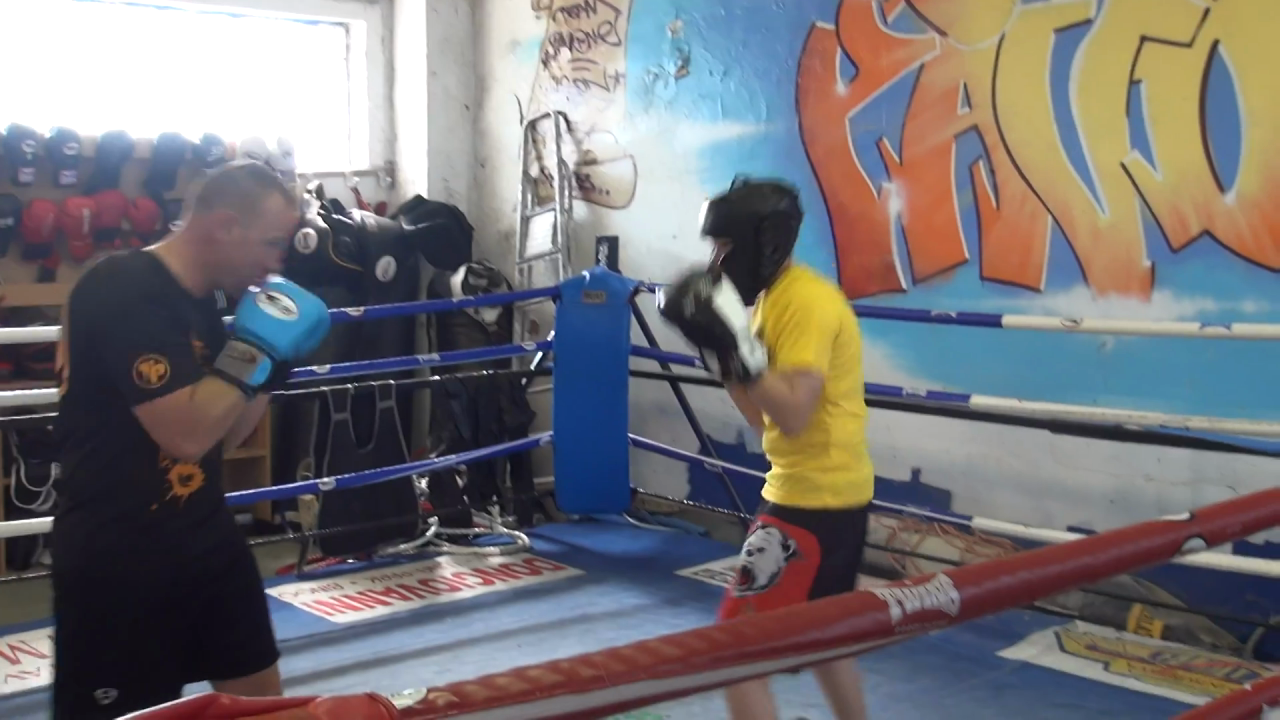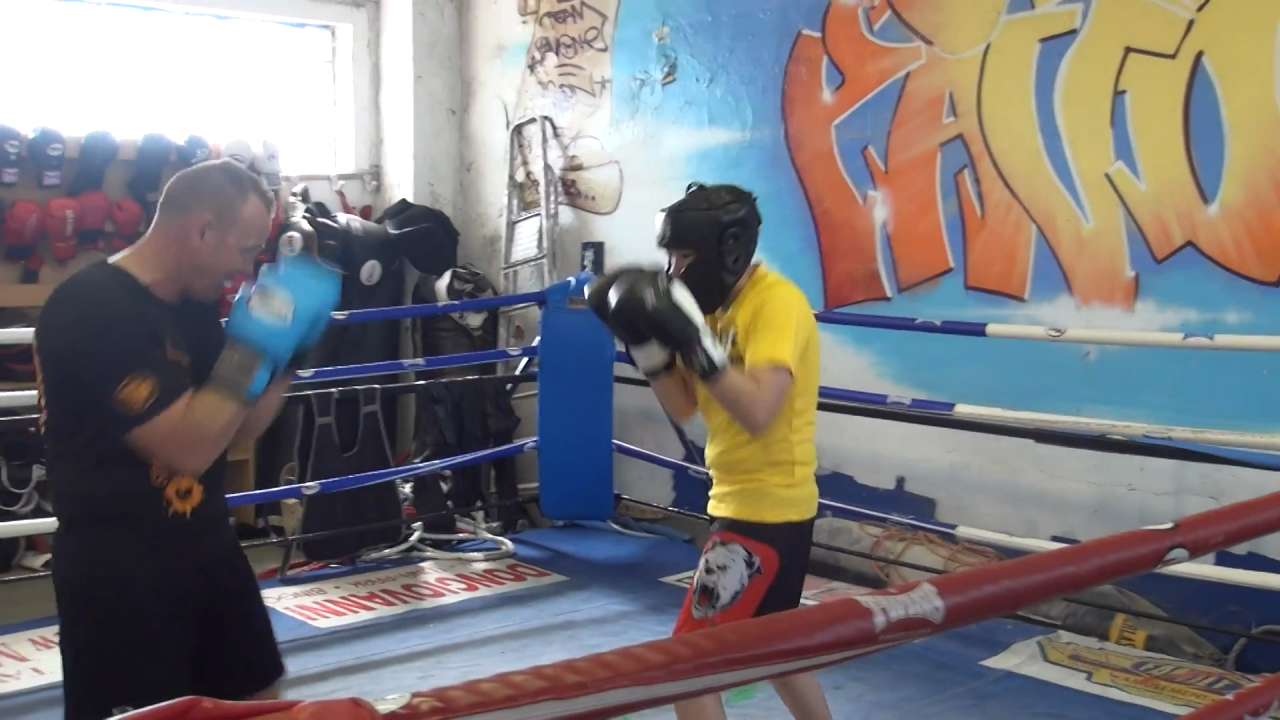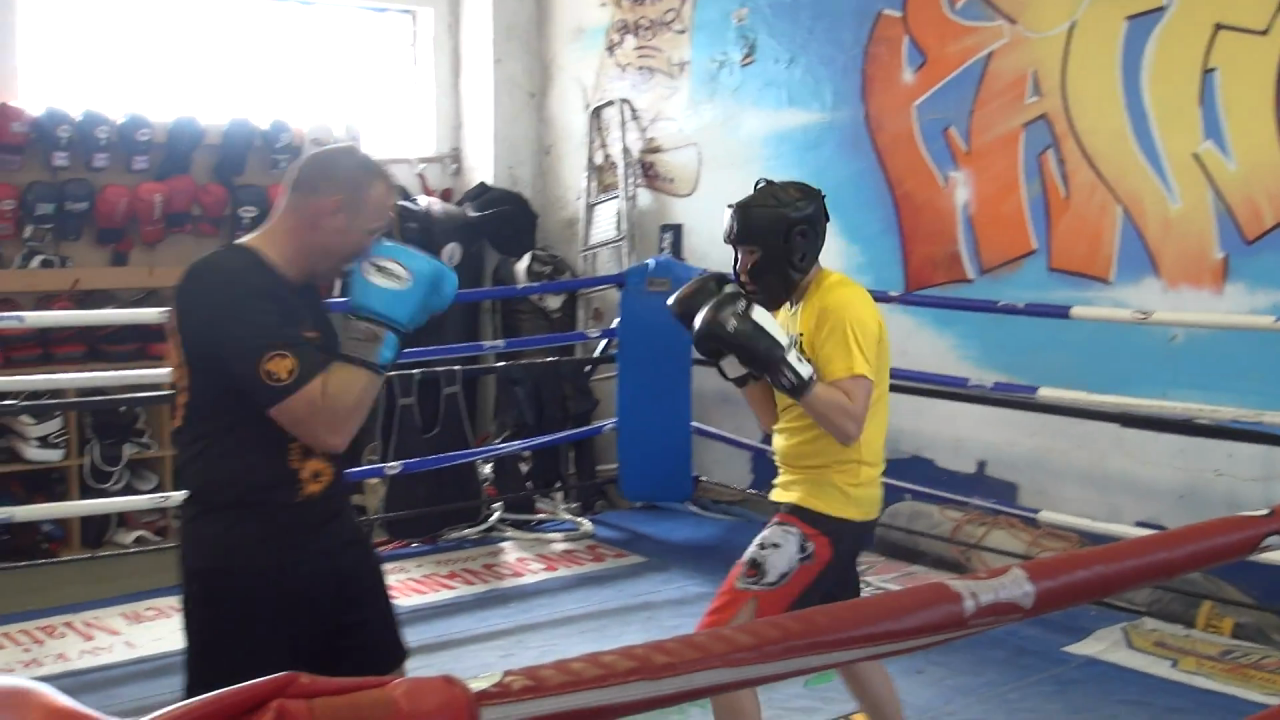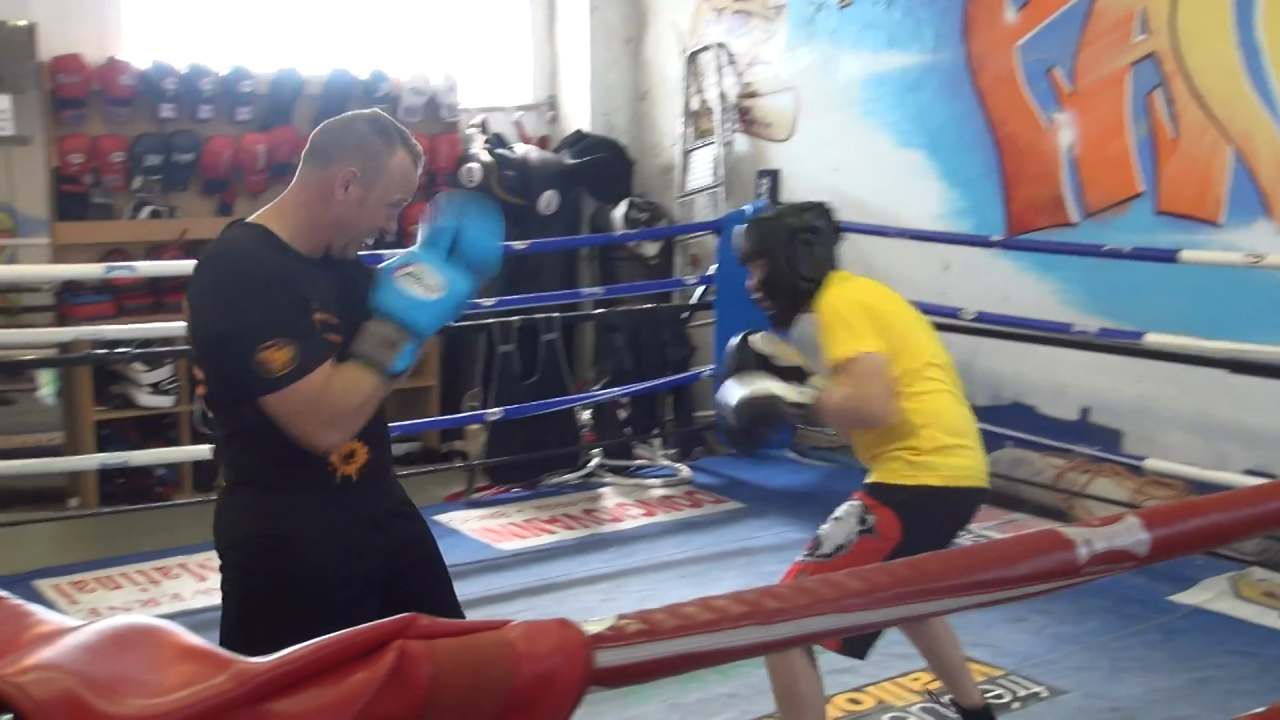
dt=0.5s
person 1, frame 1
left shoulder: (201, 304)
right shoulder: (119, 293)
right elbow: (184, 435)
left wrist: (270, 364)
right wrist: (256, 346)
left hip: (202, 534)
right hip: (115, 550)
person 1, frame 2
left shoulder: (194, 306)
right shoulder: (91, 309)
left elbow: (245, 425)
right elbow: (189, 449)
left wrist: (286, 344)
right wrist: (254, 348)
left hip: (205, 549)
right hip: (119, 570)
person 1, frame 3
left shoulder: (299, 289)
right shoulder: (224, 289)
left elbow: (332, 399)
right elbow: (329, 425)
left wrist: (405, 300)
right wrist: (378, 317)
left hip: (325, 534)
right hip: (245, 554)
person 1, frame 4
left shoulder: (335, 254)
right shoulder: (241, 273)
right elbow: (327, 424)
left wrist: (444, 265)
right wrist: (402, 324)
left hip: (375, 506)
right hip: (287, 533)
person 2, frame 1
left shoulder: (805, 299)
right shoulder: (773, 300)
left elbow: (794, 416)
right elbow: (761, 414)
left wrist: (739, 345)
right wrist: (716, 344)
left hip: (814, 496)
right hip: (840, 493)
person 2, frame 2
left shoulder: (777, 303)
right shoulder: (716, 307)
left elbow: (759, 413)
right elbow: (684, 407)
left wrist: (693, 338)
right wrist: (647, 337)
left hip: (766, 509)
right hip: (743, 505)
person 2, frame 3
left shoulder: (841, 306)
right shoulder: (788, 304)
left elbow: (848, 424)
right elbow: (772, 415)
left wrist: (780, 357)
right wrist: (730, 348)
left hip: (829, 504)
right hip: (809, 498)
person 2, frame 4
left shoulder: (844, 303)
right shoulder: (860, 298)
left elbow: (875, 408)
left wrist: (788, 399)
right wrist: (788, 374)
left hip: (918, 481)
right hip: (956, 475)
